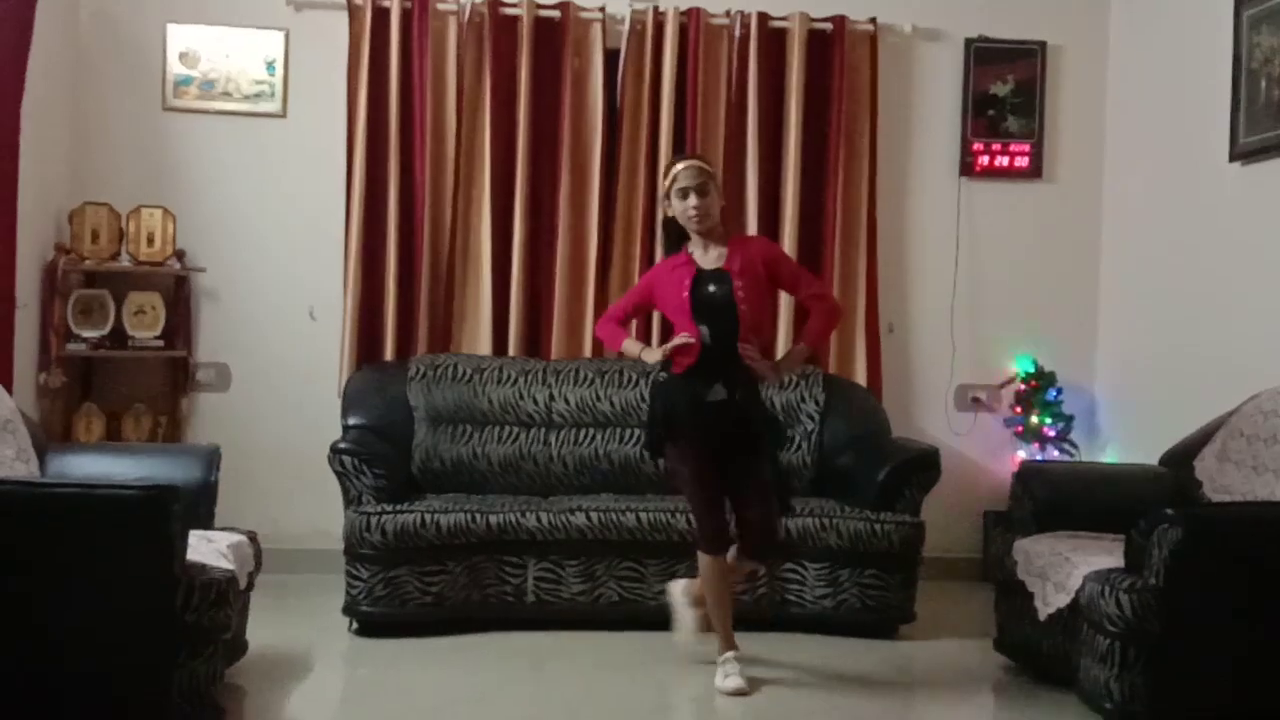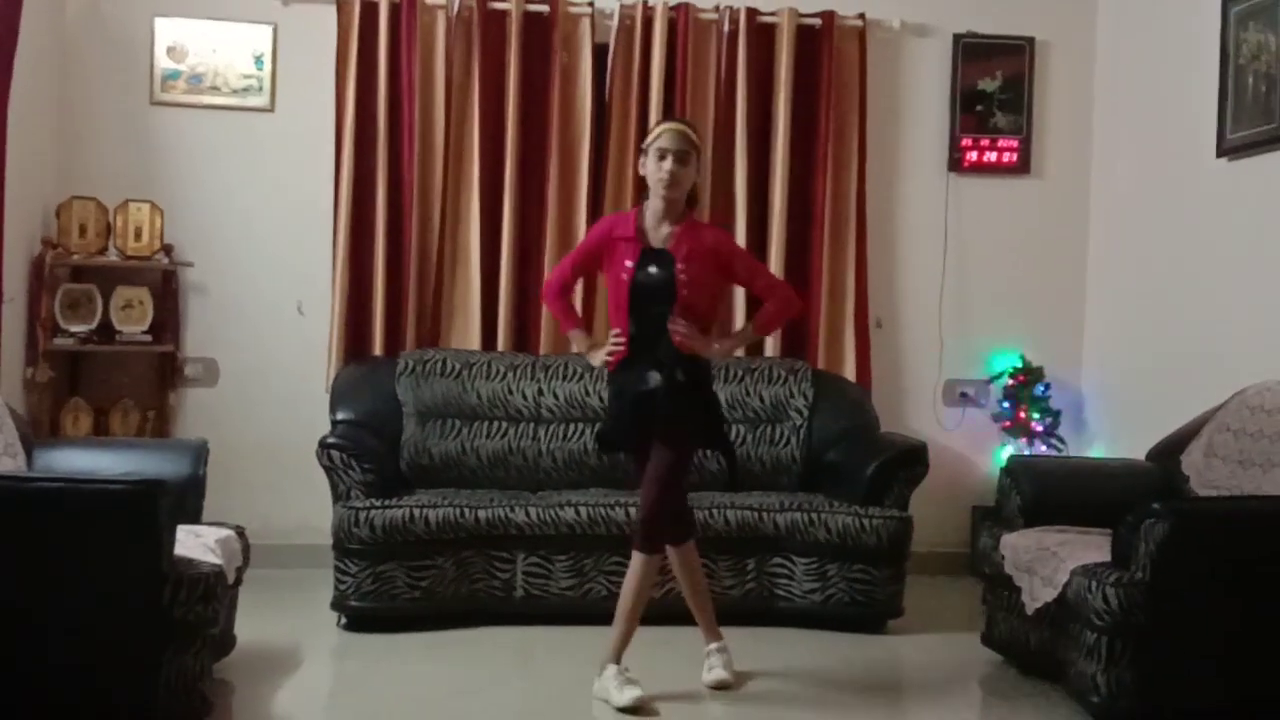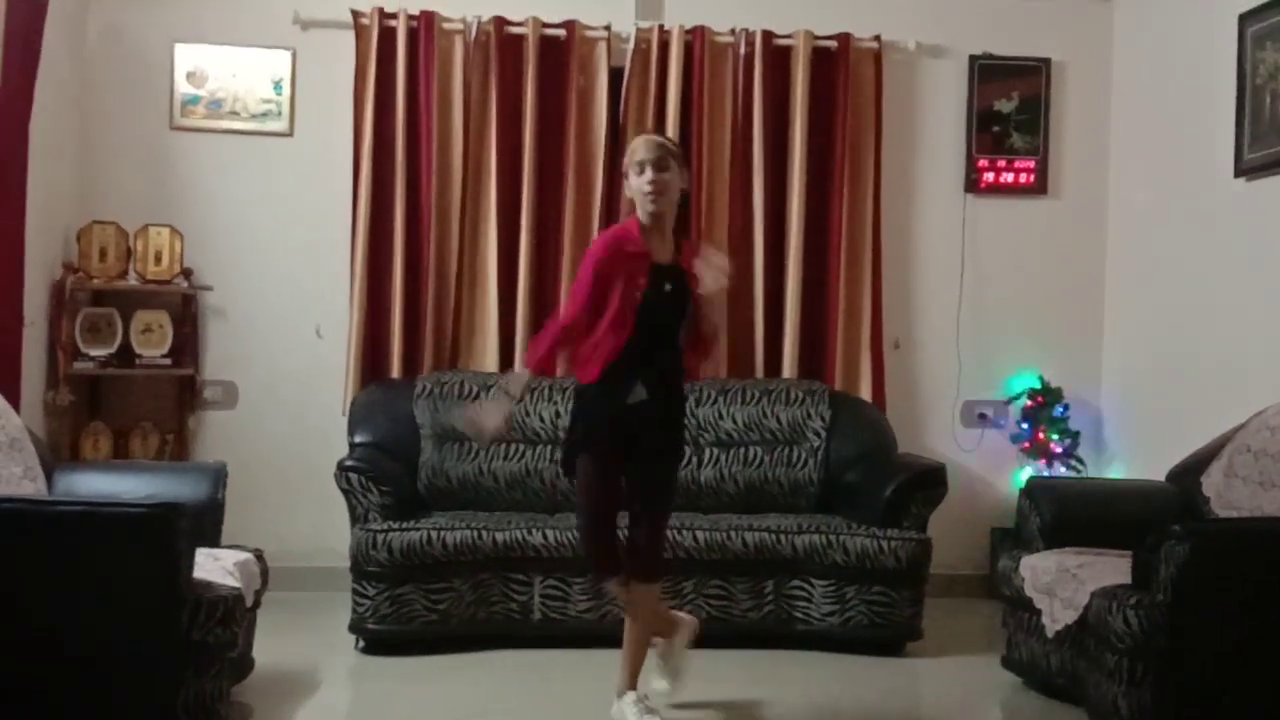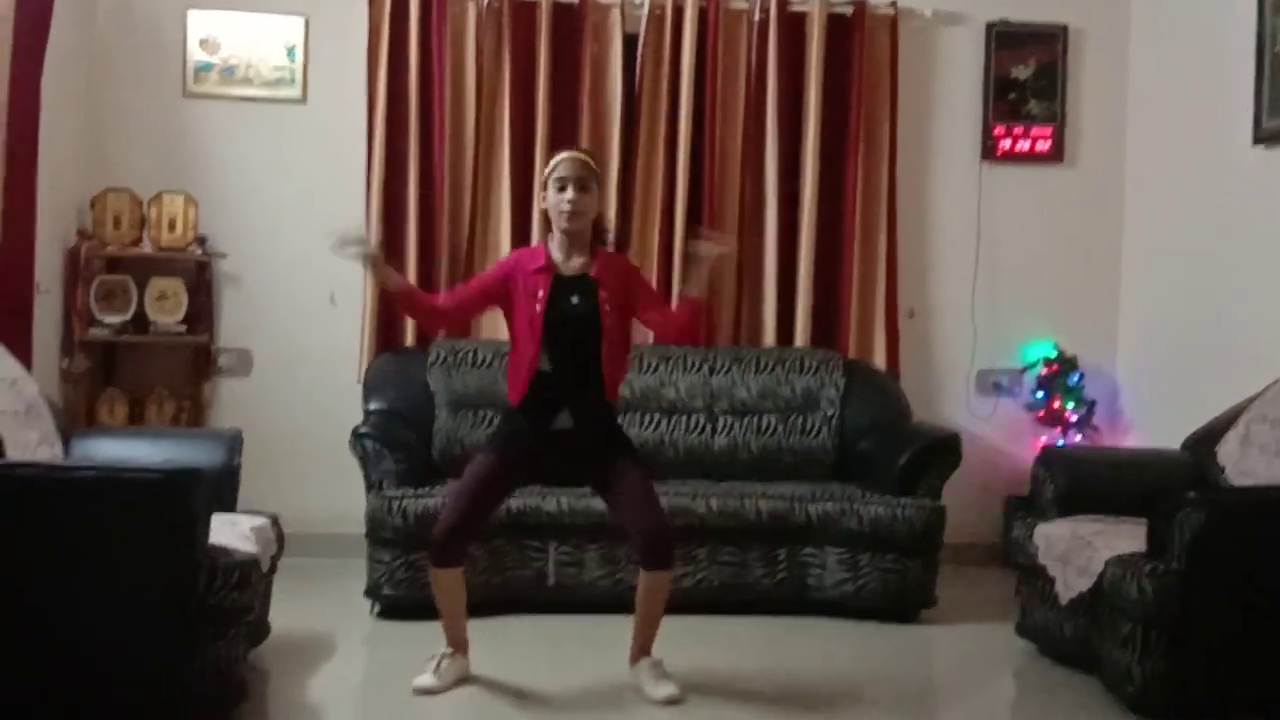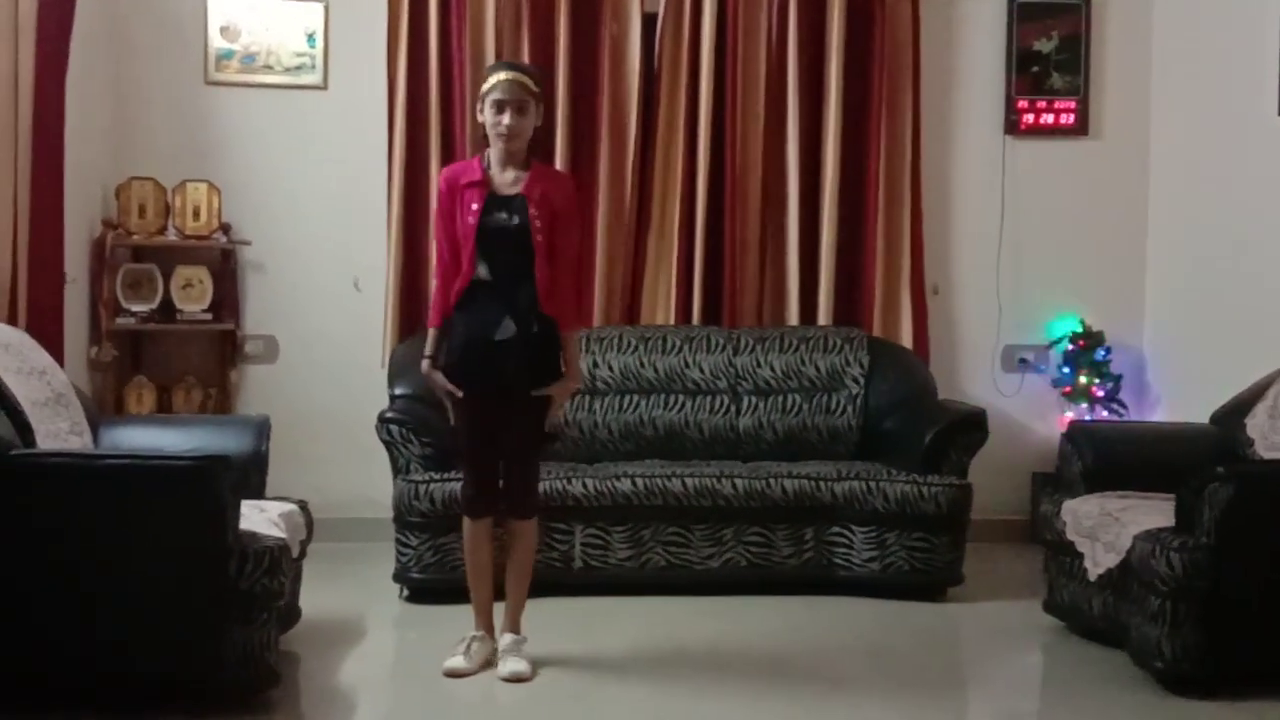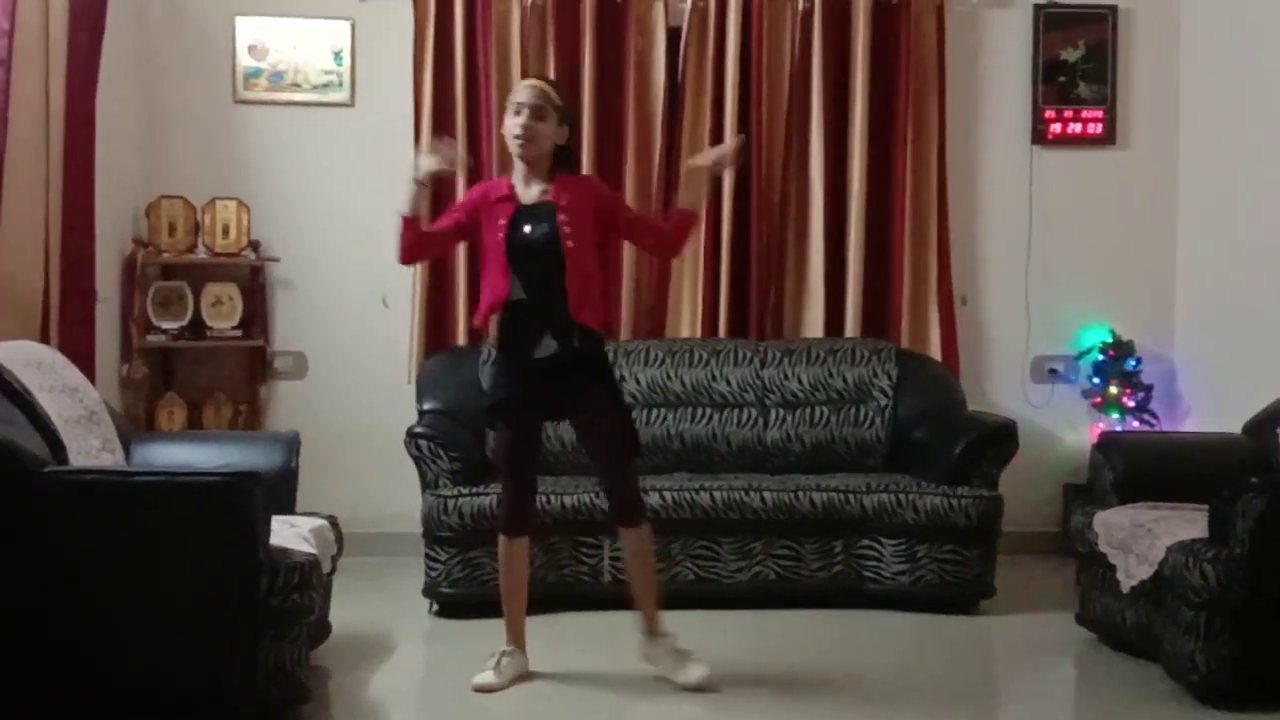
dt=0.7s
person 1, frame 1
left shoulder: (758, 253)
right shoulder: (665, 273)
left elbow: (823, 305)
right elbow: (608, 323)
left wrist: (785, 364)
right wrist: (648, 353)
left hip: (741, 405)
right hip: (684, 404)
left knee: (761, 535)
right knee: (712, 528)
left ankle: (695, 592)
right ankle: (726, 652)
person 1, frame 2
left shoulder: (709, 242)
right shoulder: (611, 233)
left elbow: (783, 299)
right elbow: (555, 288)
left wrist: (724, 347)
right wrist: (590, 350)
left hip: (685, 391)
right hip: (632, 388)
left knee: (650, 524)
right knee: (672, 520)
left ankle: (611, 668)
right ankle: (714, 641)
person 1, frame 3
left shoulder: (692, 255)
right shoulder: (615, 246)
left elbow: (699, 347)
right elbow: (570, 324)
left wrist: (709, 300)
right wrist: (510, 392)
left hip: (664, 412)
right hip: (605, 407)
left knee: (646, 550)
right knee: (598, 547)
right ankle: (667, 626)
person 1, frame 4
left shoulder: (619, 274)
right shoulder: (516, 269)
left elbow: (677, 331)
right elbow: (438, 313)
left wrist: (700, 275)
right wrist: (386, 273)
left hip: (594, 430)
right hip: (526, 426)
left knee: (655, 535)
right knee: (447, 535)
left ankle: (643, 658)
right ankle: (456, 653)
person 1, frame 5
left shoulder: (556, 189)
right shoulder: (454, 182)
left elbow: (570, 283)
right elbow: (445, 272)
left wrist: (570, 366)
right wrist: (431, 352)
left hip: (530, 347)
right hip: (471, 344)
left knee: (521, 488)
right knee: (477, 488)
left ankle: (511, 633)
right ankle: (480, 632)
person 1, frame 6
left shoulder: (588, 194)
right shoulder: (483, 200)
left elbow: (664, 241)
right elbow: (415, 252)
left wrist: (698, 183)
right wrist: (420, 186)
left hip: (581, 359)
right hip: (514, 363)
left knee: (624, 496)
right knee: (513, 506)
left ankle: (654, 637)
right ankle: (513, 649)
